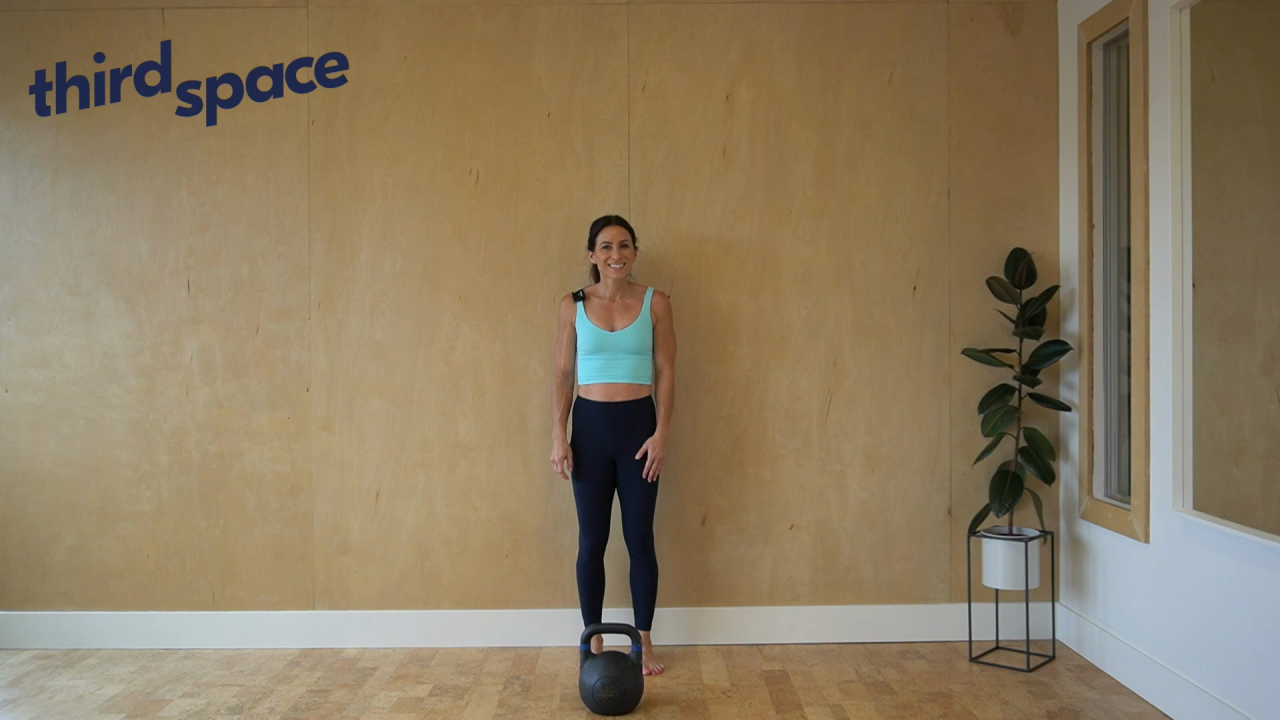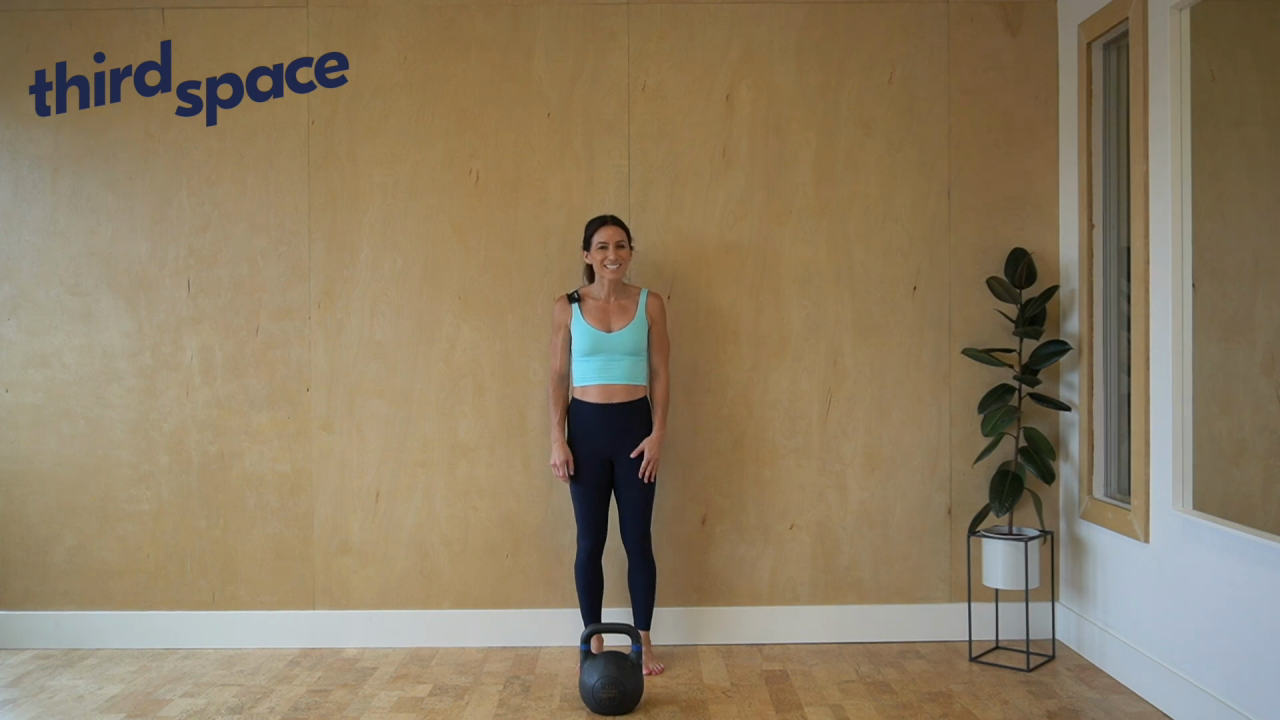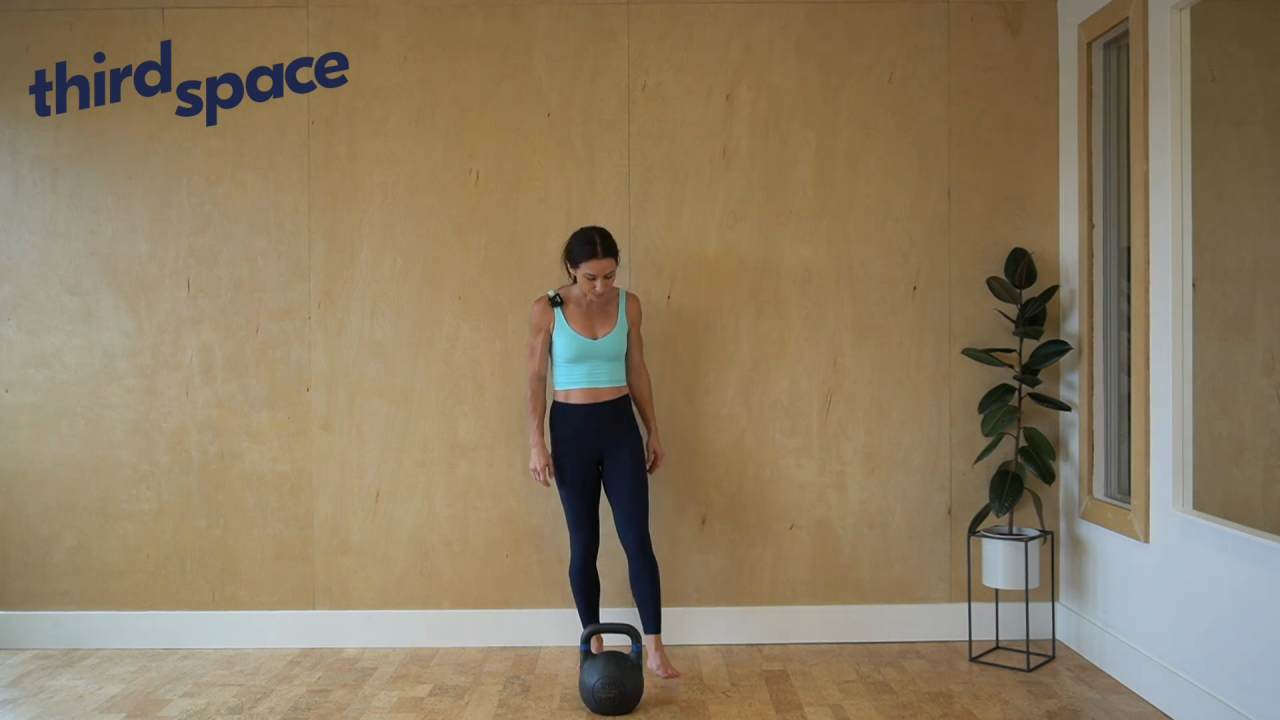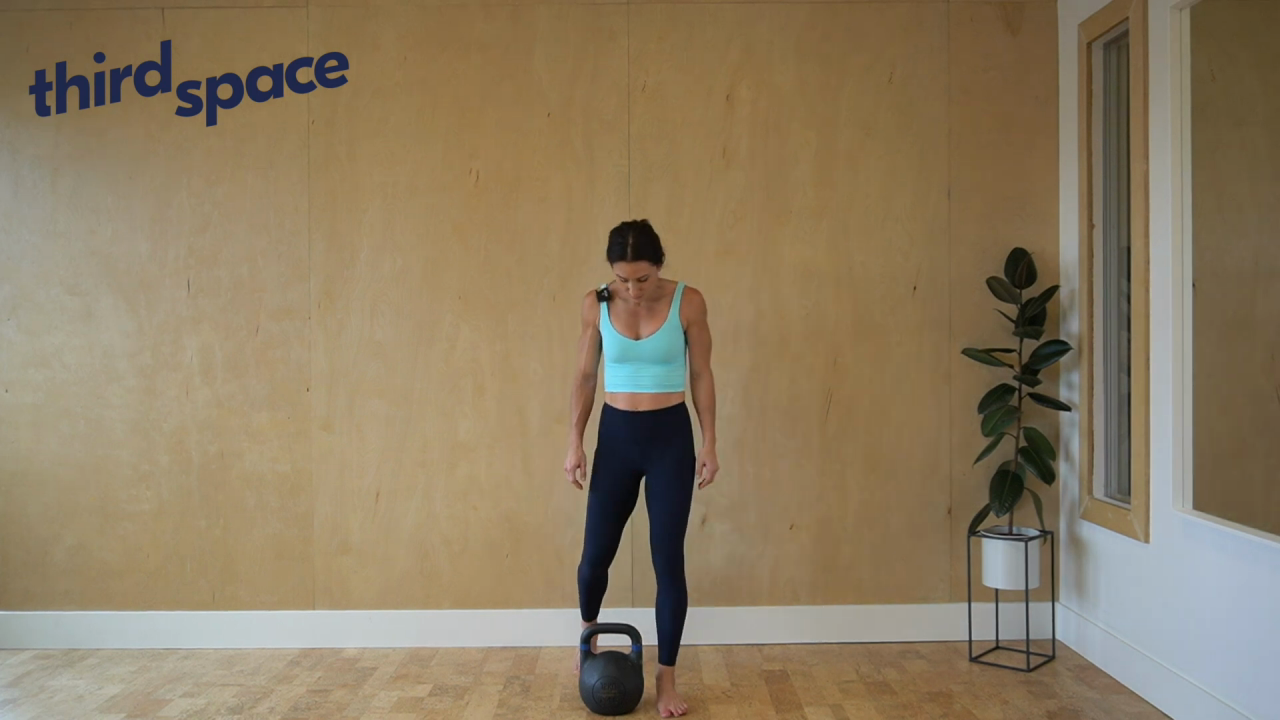
dt=1s
person 1, frame 1
left shoulder: (655, 302)
right shoulder: (573, 305)
left elbow: (665, 372)
right elbow: (563, 374)
left wrist: (661, 433)
right wrist: (559, 435)
left hip: (638, 425)
right hip: (590, 425)
left knee: (640, 538)
right knee: (592, 540)
left ankle: (644, 642)
right ankle: (594, 642)
person 1, frame 2
left shoulder: (650, 303)
right shoulder: (567, 306)
left elbow: (659, 373)
right elbow: (559, 376)
left wrist: (657, 434)
right wrist: (557, 439)
left hip: (634, 426)
right hip: (586, 428)
left knee: (637, 539)
right knee: (590, 541)
left ankle: (643, 641)
right ankle: (594, 641)
person 1, frame 3
left shoulder: (629, 305)
right shoulder: (546, 309)
left elbow: (636, 371)
right elbow: (536, 379)
left wrist: (653, 431)
right wrist: (537, 443)
left hip: (620, 426)
right hip: (571, 428)
left knee: (637, 539)
right knee: (583, 543)
left ankle: (654, 646)
right ankle: (594, 642)
person 1, frame 4
left shoulder: (688, 302)
right shoulder: (596, 304)
left elbow: (701, 375)
right elbow: (585, 375)
left wrist: (709, 443)
right wrist: (574, 442)
left hip: (671, 437)
right hip: (616, 435)
left knee: (668, 560)
right knee: (596, 554)
left ankle: (666, 677)
right ankle: (588, 637)
